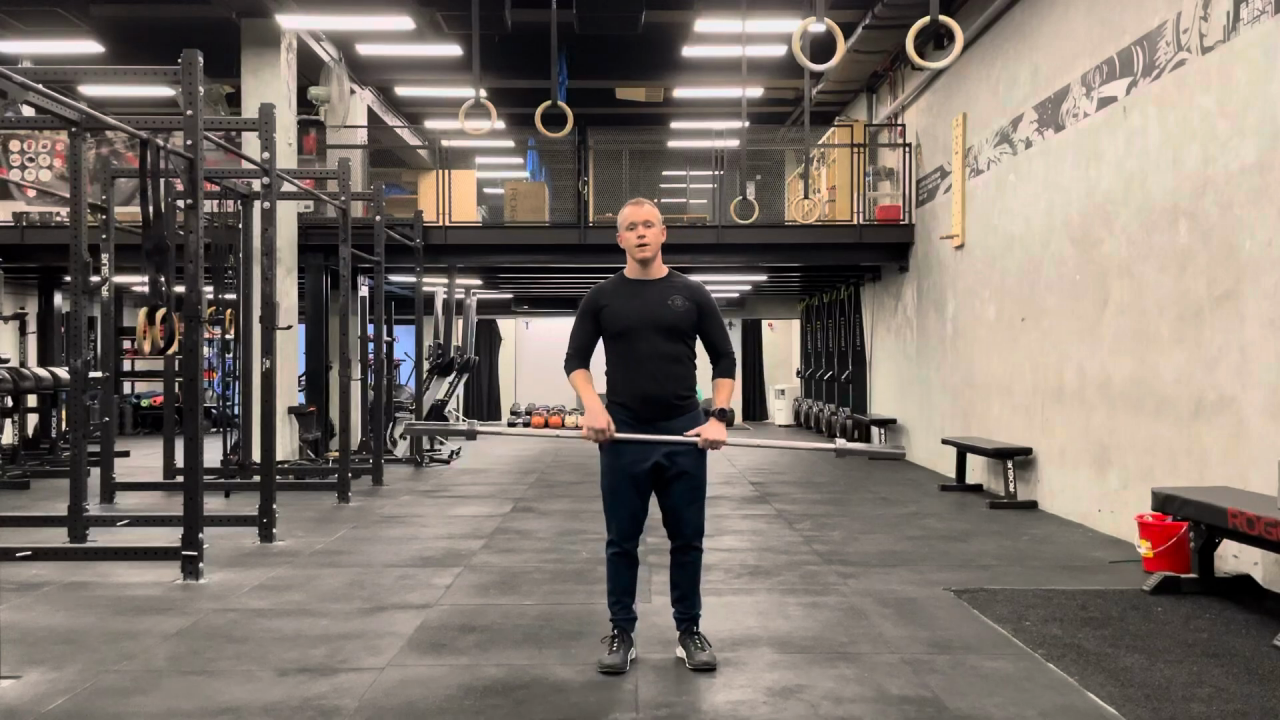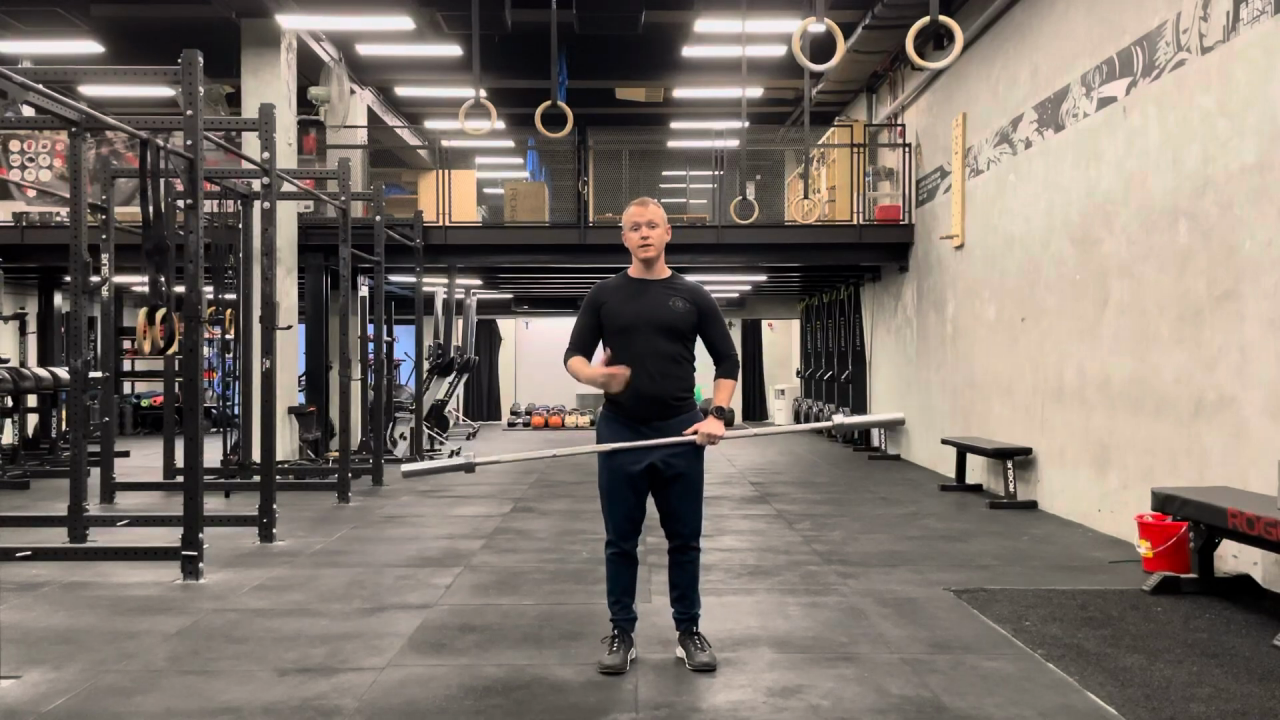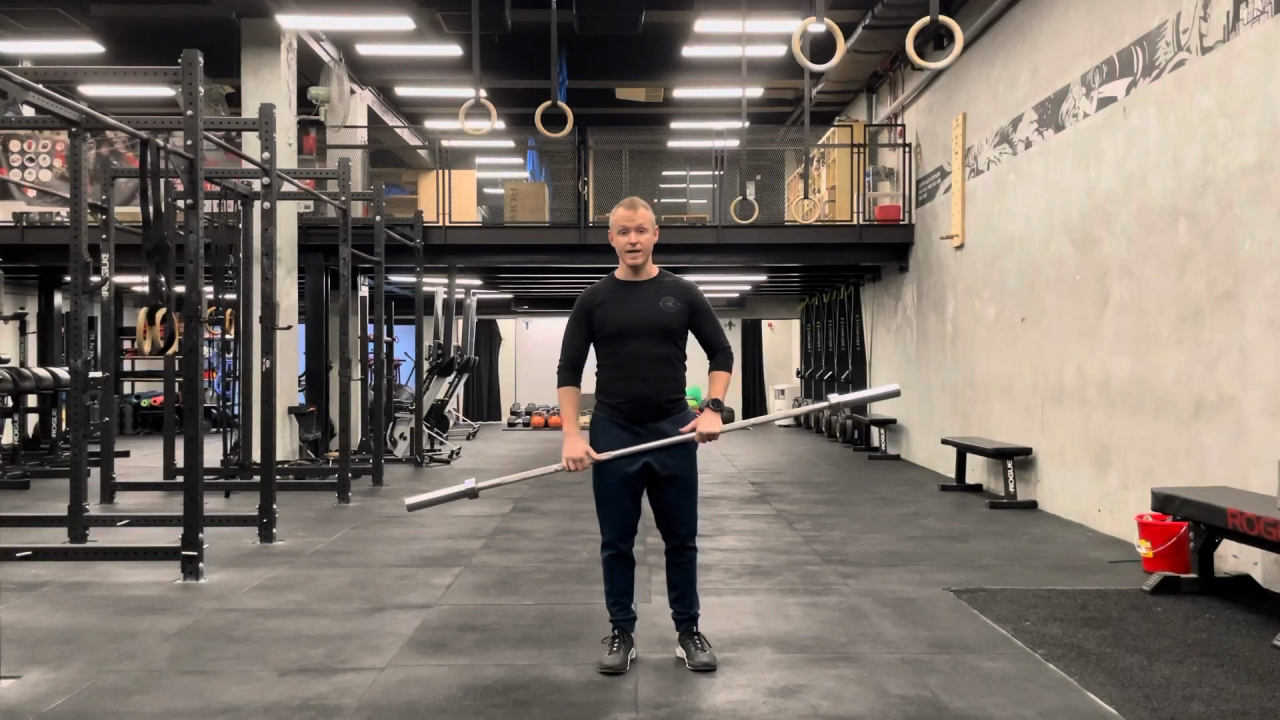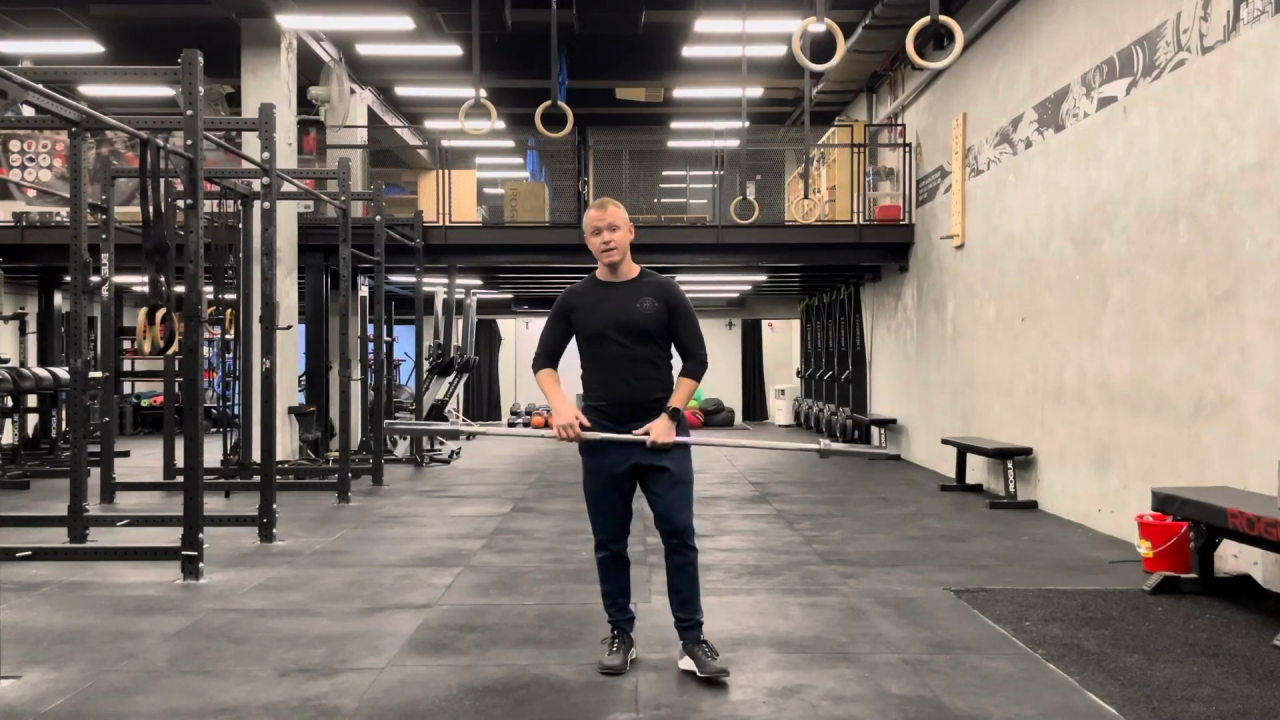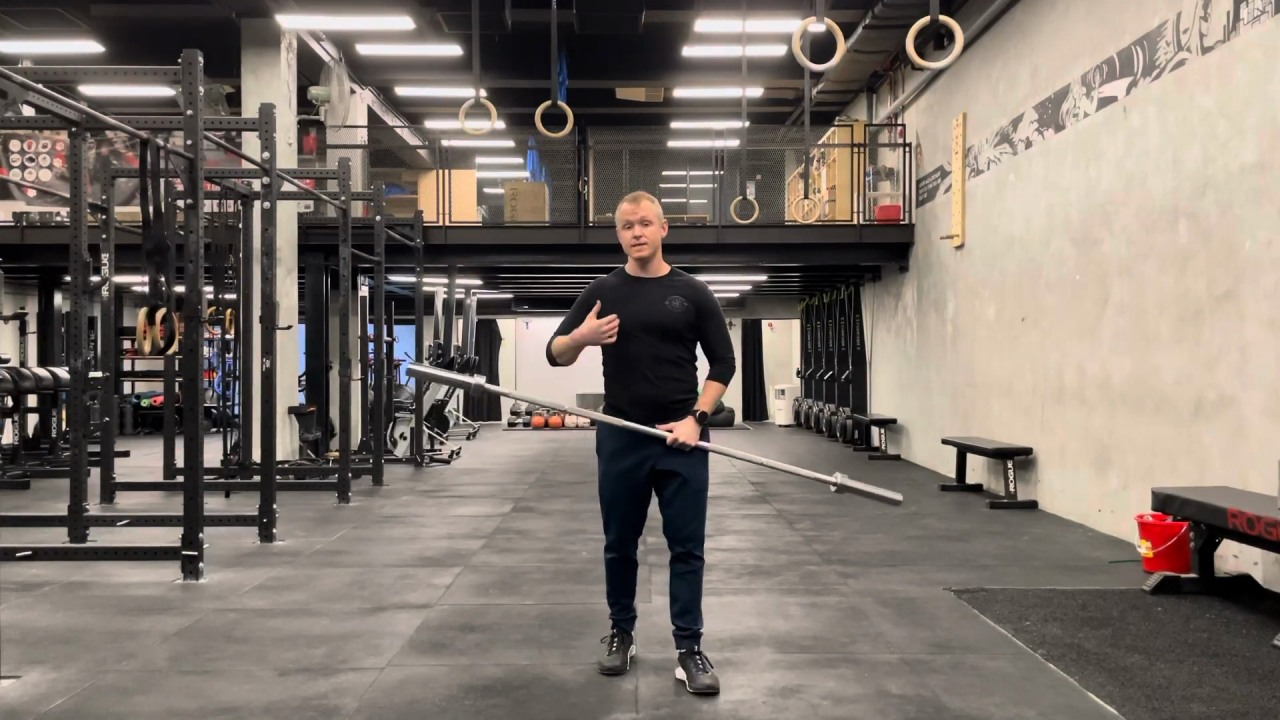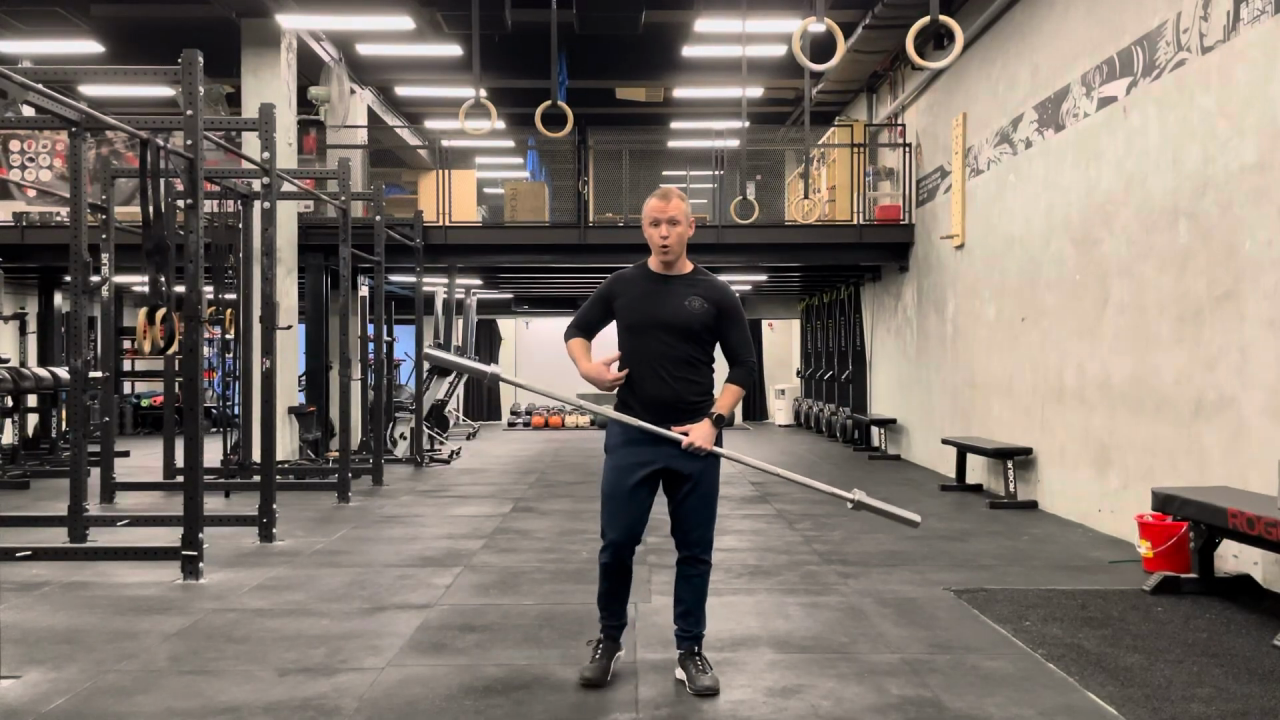
dt=0.5s
person 1, frame 1
left shoulder: (692, 293)
right shoulder: (602, 297)
left elbow: (723, 358)
right elbow: (576, 360)
left wrist: (718, 416)
right wrist: (591, 403)
left hip: (684, 431)
right hip: (623, 434)
left knee: (687, 538)
right knee: (622, 539)
left ankle: (689, 631)
right ankle: (621, 632)
person 1, frame 2
left shoulder: (693, 296)
right shoulder: (604, 294)
left elbow: (727, 359)
right elbow: (573, 356)
left wrist: (716, 414)
right wrist: (593, 374)
left hip: (680, 432)
right hip: (620, 432)
left knee: (684, 539)
right knee: (620, 540)
left ankle: (688, 630)
right ankle: (621, 632)
person 1, frame 3
left shoulder: (682, 293)
right shoulder: (594, 299)
left elbow: (721, 354)
right elbow: (569, 370)
left wrist: (713, 408)
right wrist: (573, 435)
left hip: (673, 432)
right hip: (613, 434)
left knee: (681, 539)
right knee: (616, 542)
left ankle: (688, 631)
right ankle: (622, 633)
person 1, frame 4
left shoulder: (664, 291)
right shoulder: (574, 300)
left elbow: (695, 357)
right elbow: (543, 360)
left wrist: (671, 415)
right wrist: (560, 404)
left hip: (662, 432)
right hip: (602, 436)
left knee: (679, 534)
right knee: (610, 543)
left ankle: (691, 638)
right ankle: (621, 633)
person 1, frame 5
left shoulder: (693, 292)
right shoulder: (602, 291)
left elbow: (723, 363)
right elbow: (555, 350)
left wrist: (697, 417)
right wrist: (580, 336)
left hip: (682, 436)
right hip: (620, 436)
left knee: (686, 547)
right knee: (619, 545)
left ankle: (688, 648)
right ankle: (621, 633)
person 1, frame 6
left shoulder: (716, 294)
right shoulder: (621, 286)
left elbow: (744, 366)
right elbow: (576, 330)
left wrist: (713, 421)
right wrist: (586, 366)
left hip: (693, 438)
right hip: (630, 434)
left knee: (695, 552)
right knee: (617, 543)
left ankle: (689, 650)
right ankle: (609, 636)
